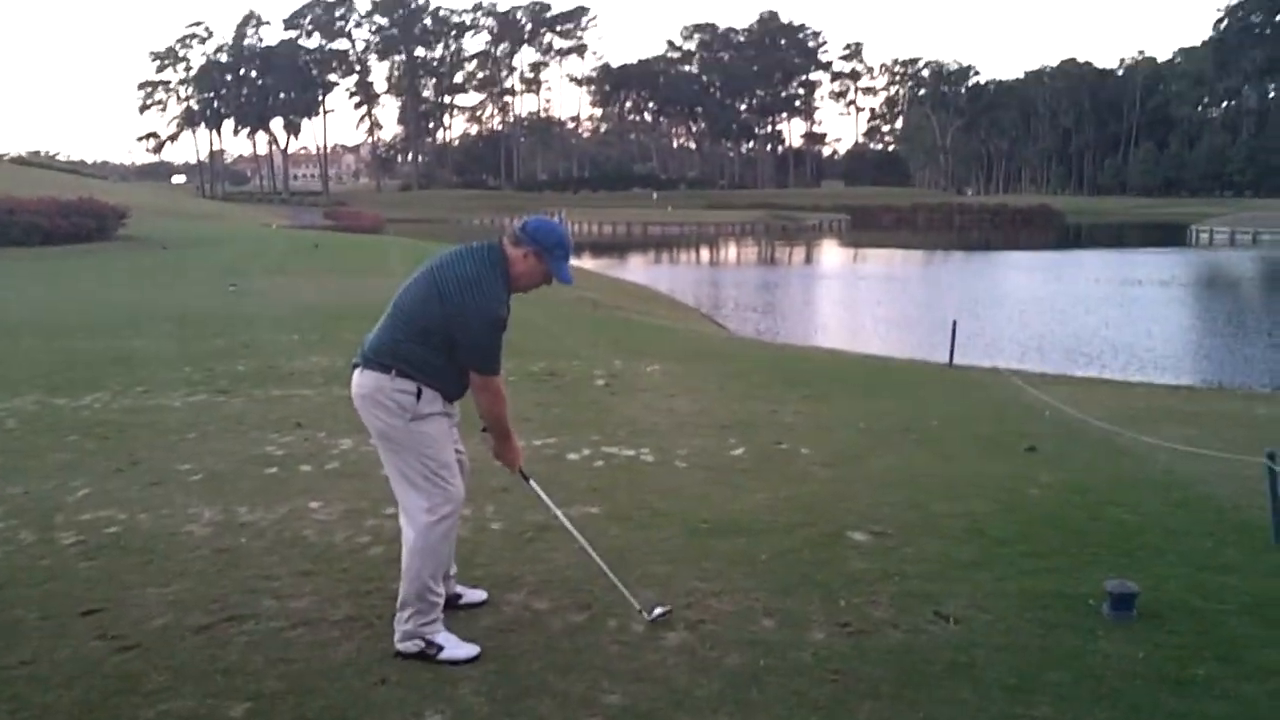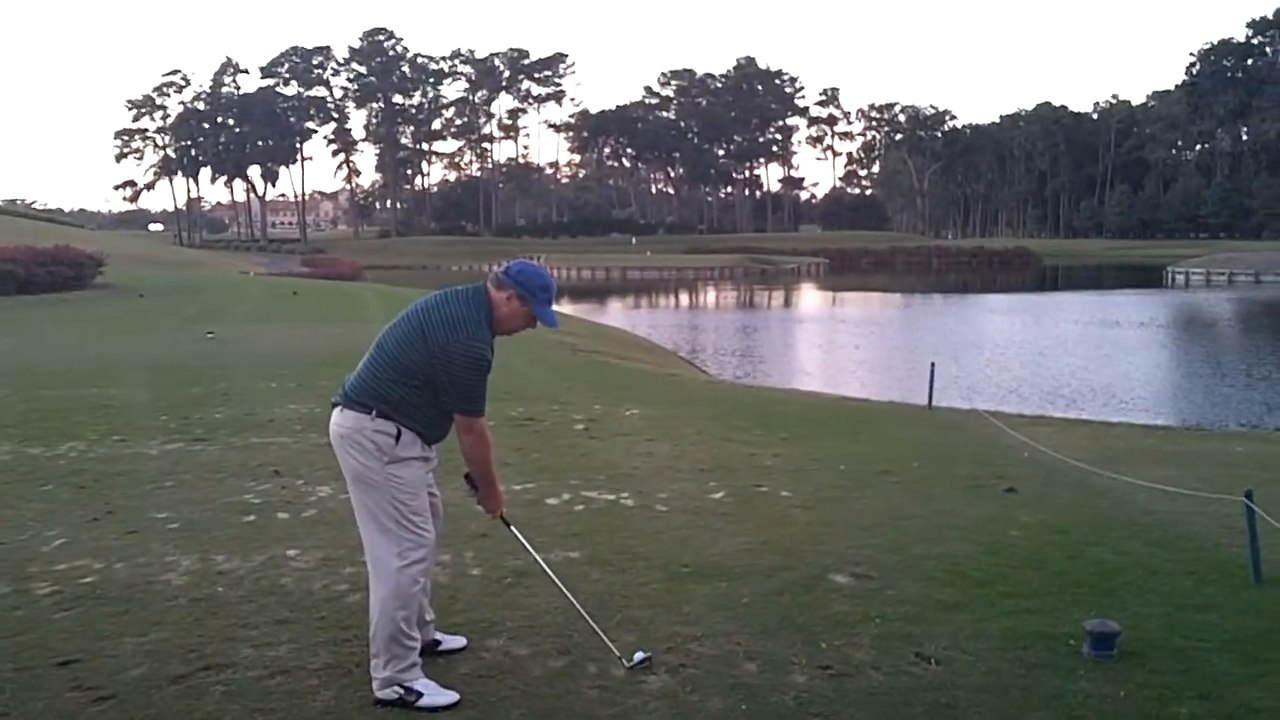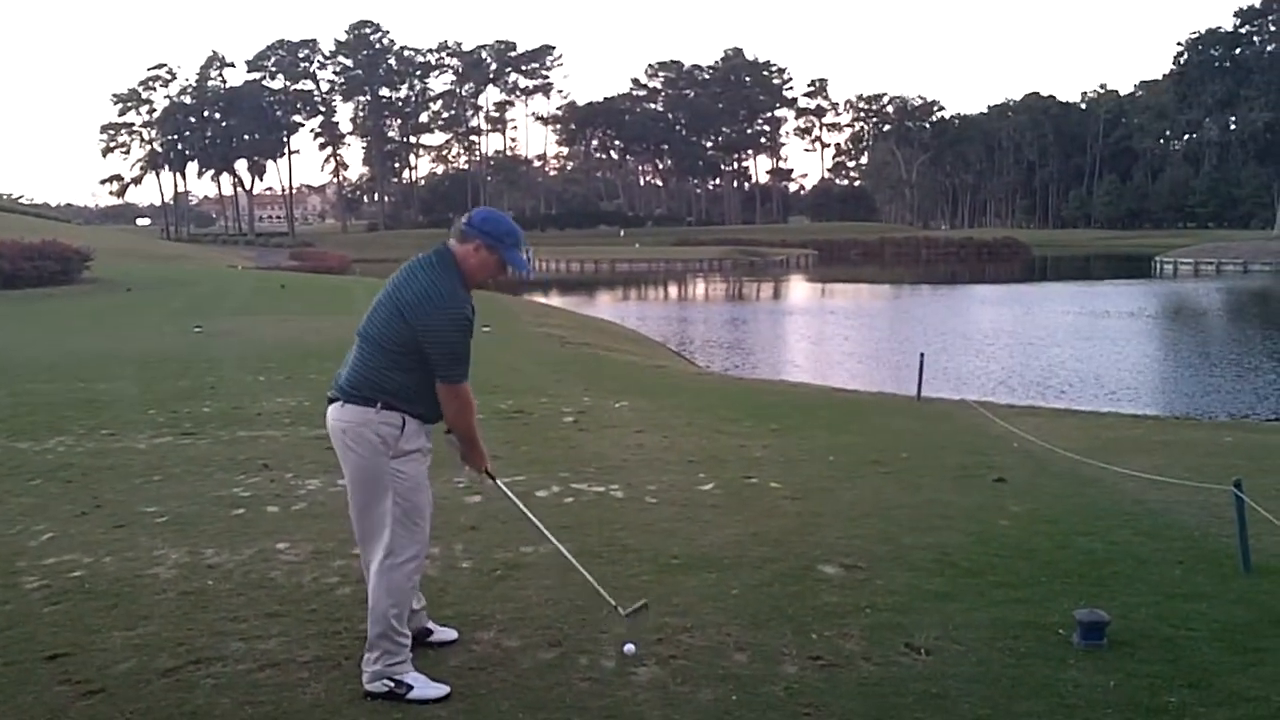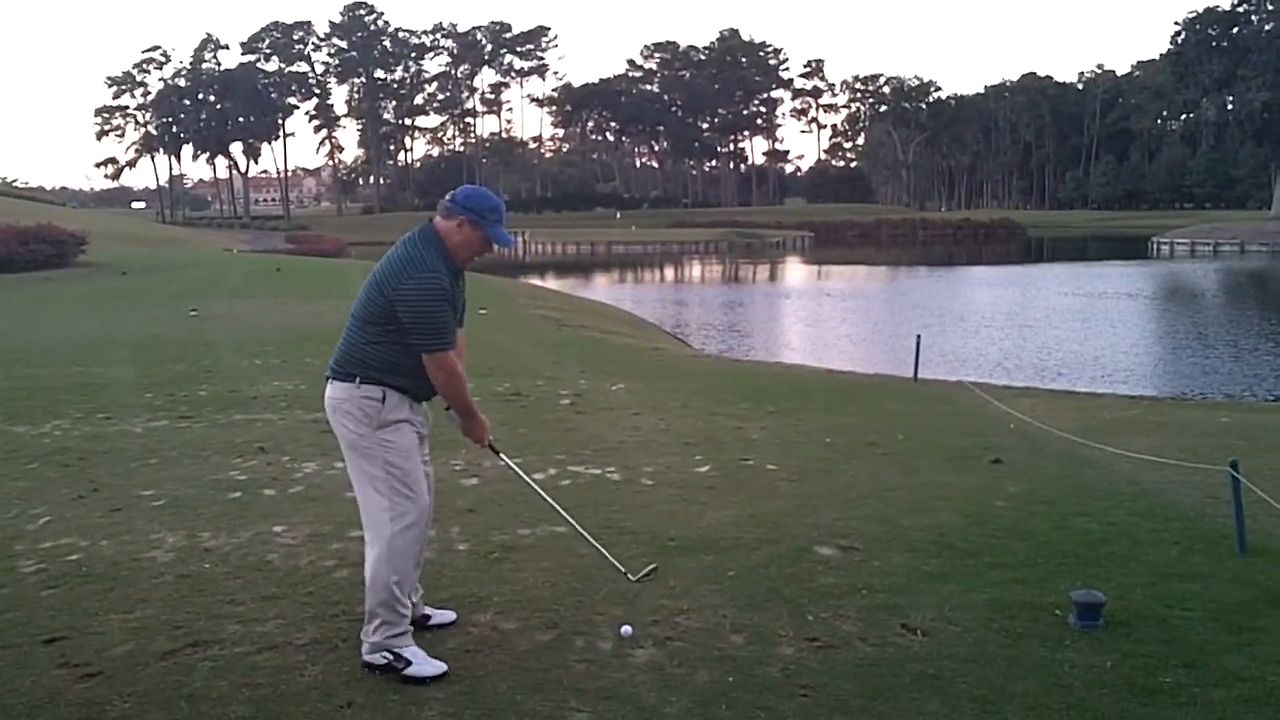
dt=0.5s
person 1, frame 1
left shoulder: (477, 259)
right shoulder: (483, 295)
right elbow: (486, 386)
right wrist: (506, 442)
left hip: (407, 384)
right hip: (398, 391)
left knee: (451, 476)
right knee: (437, 501)
left ankle: (440, 586)
right ankle: (417, 630)
person 1, frame 2
left shoulder: (462, 304)
right shoulder: (468, 337)
right elbow: (471, 428)
right wrist: (490, 488)
left hip: (385, 426)
right hip: (377, 433)
left knee: (423, 527)
right knee: (404, 549)
left ankle: (418, 633)
right ankle: (395, 677)
person 1, frame 3
left shoulder: (427, 269)
right shoulder: (447, 301)
right elbow: (453, 391)
left wrist: (462, 436)
right wrist: (472, 446)
left hip: (364, 412)
right hip: (381, 424)
left knee: (404, 533)
right knee: (398, 542)
left ankle: (409, 622)
right ankle: (385, 670)
person 1, frame 4
left shoulder: (438, 257)
right shoulder: (422, 272)
left elbow: (453, 337)
right elbow: (439, 362)
left wrist: (462, 402)
right wrist: (471, 416)
left hip: (396, 397)
right hip: (369, 400)
left knee: (415, 507)
right knee: (400, 513)
left ankle: (406, 605)
right ankle: (386, 640)
